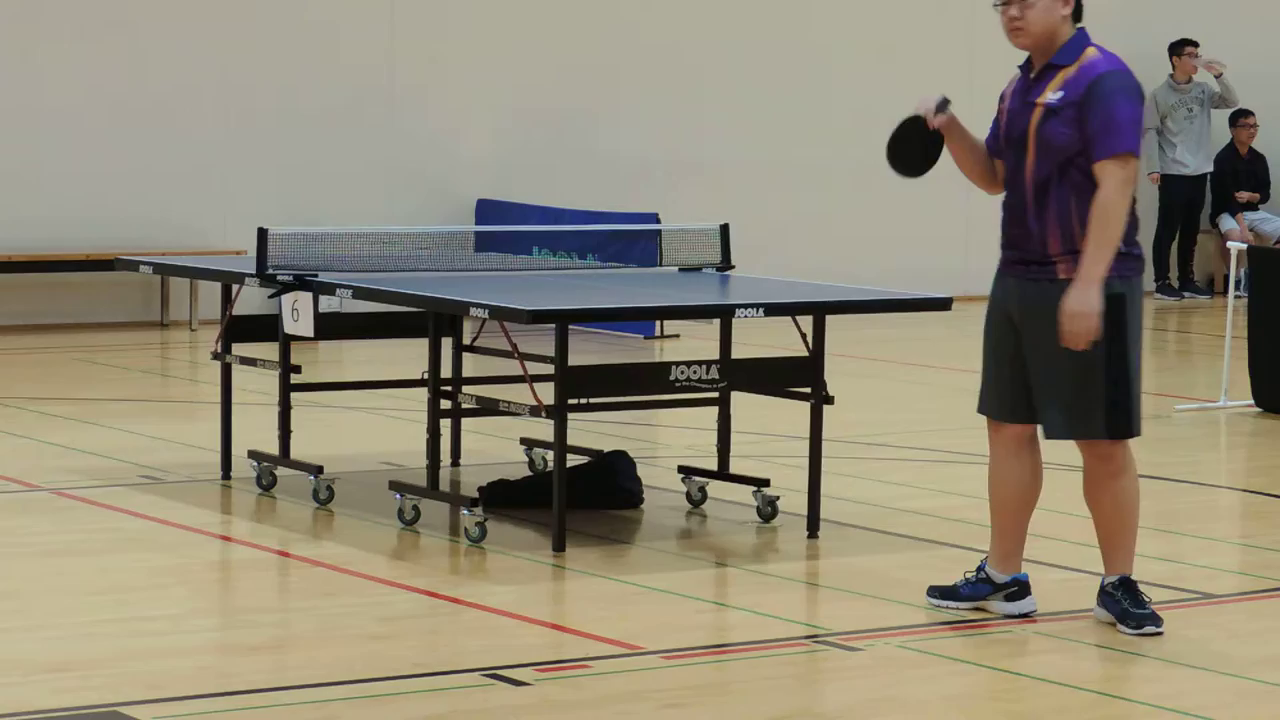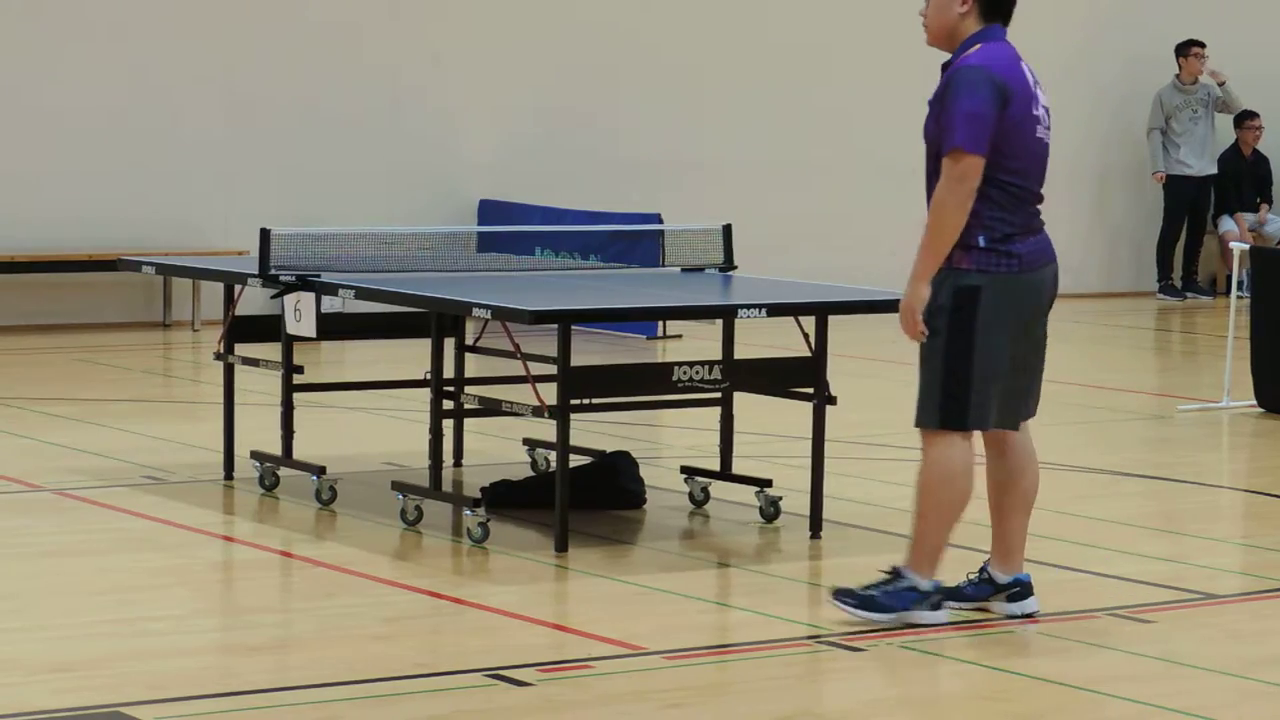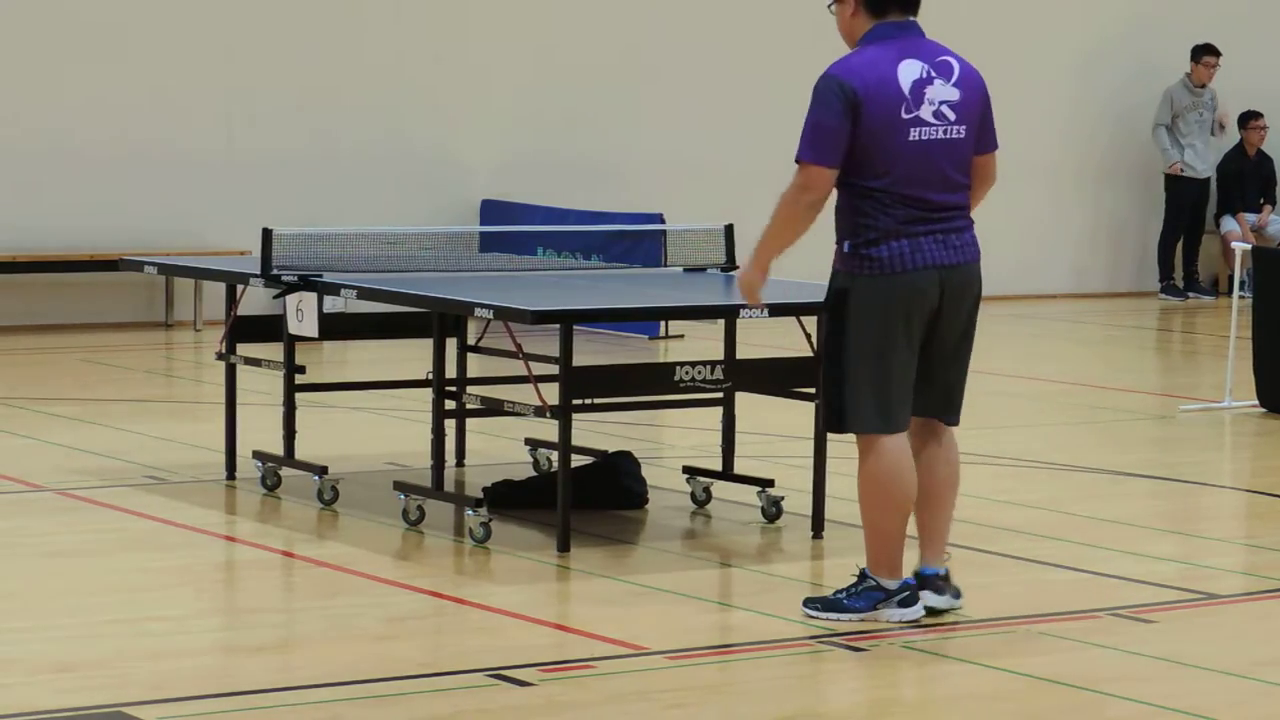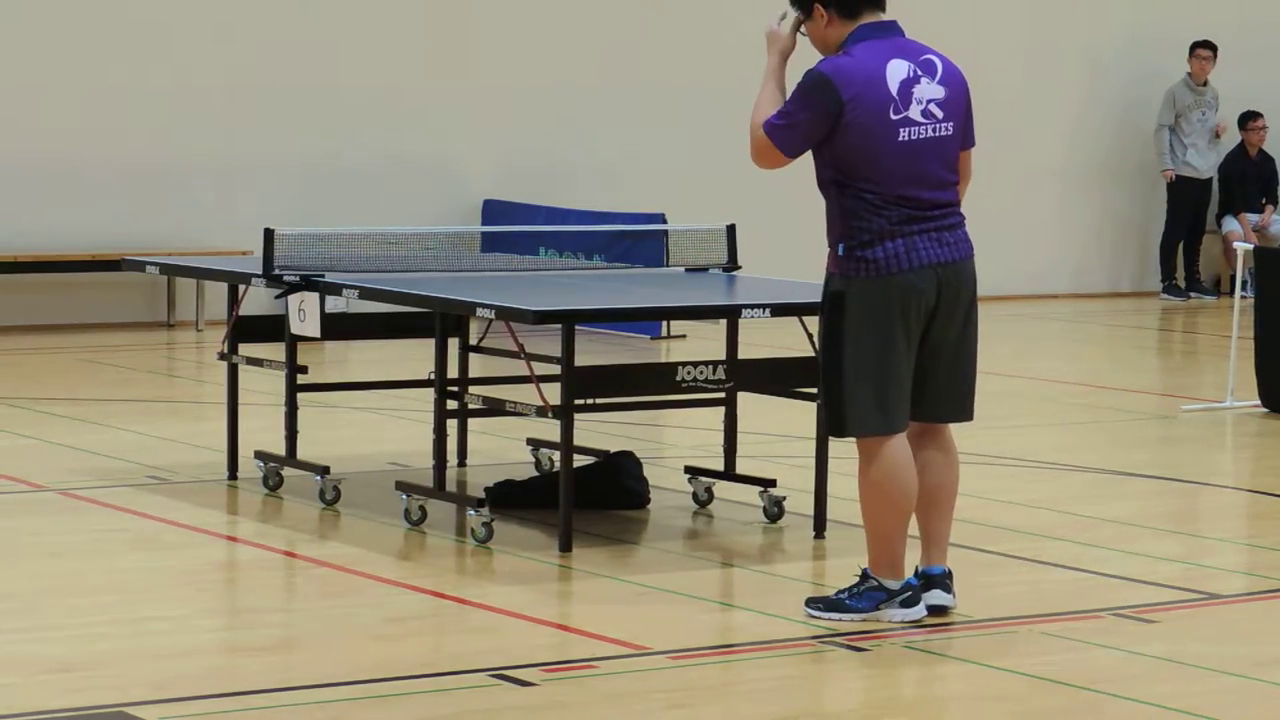
dt=0.7s
person 1, frame 1
left shoulder: (1105, 79)
right shoulder: (1020, 86)
left elbow: (1114, 186)
right elbow: (995, 177)
left wrist: (1087, 284)
right wrist: (952, 136)
left hip: (1091, 289)
right hip: (1019, 281)
left knee: (1103, 441)
right knee: (1009, 428)
left ankle: (1119, 583)
right ankle: (1003, 576)
person 1, frame 2
left shoulder: (974, 71)
right shoulder: (1013, 70)
left elbow: (961, 185)
left wrist: (920, 280)
left hip: (983, 274)
right hip: (1025, 266)
left knee: (947, 428)
right knee: (1005, 424)
left ankle: (917, 581)
right ankle: (1008, 578)
person 1, frame 3
left shoulder: (847, 78)
right shoulder: (964, 74)
left elbow: (811, 189)
right elbow: (984, 175)
left wrist: (760, 261)
left hip: (879, 273)
right hip: (957, 266)
left knee: (883, 430)
right knee: (931, 424)
left ankle: (887, 585)
right ankle: (933, 571)
person 1, frame 4
left shoulder: (835, 78)
right shoulder: (945, 70)
left elbow: (765, 151)
left wrist: (775, 60)
left hip: (876, 273)
right hip: (950, 264)
left knee: (882, 432)
right knee: (930, 425)
left ankle: (889, 585)
right ankle: (936, 573)
person 2, frame 1
left shoulder: (1203, 91)
right shoulder: (1160, 94)
left elbow: (1232, 102)
right elbow: (1150, 132)
left wrist: (1219, 76)
right wrist: (1153, 167)
left hip: (1199, 171)
right hip: (1172, 172)
left knee: (1191, 229)
right knee: (1168, 228)
left ankle: (1186, 280)
right ankle: (1162, 283)
person 2, frame 2
left shoulder: (1208, 92)
right shoulder: (1165, 94)
left elbow: (1235, 109)
right elbow: (1154, 132)
left wrist: (1222, 83)
right wrist: (1158, 167)
left hip: (1204, 172)
right hip: (1177, 173)
left knee: (1197, 230)
right knee: (1172, 229)
left ankle: (1190, 281)
right ankle: (1164, 283)
person 2, frame 3
left shoulder: (1211, 95)
right shoulder: (1173, 92)
left elbow: (1210, 130)
right elbow: (1159, 128)
left wrist: (1220, 125)
right wrist: (1171, 158)
left hip: (1204, 172)
right hip: (1179, 173)
left knee: (1196, 230)
right knee: (1174, 229)
left ankle: (1191, 281)
right ankle: (1166, 283)
person 2, frame 4
left shoulder: (1213, 94)
right shoulder: (1175, 92)
right elbow: (1162, 129)
left wrist: (1218, 133)
right wrist: (1165, 164)
left hip: (1206, 173)
right hip: (1182, 172)
left knee: (1196, 231)
right knee: (1175, 229)
left ankle: (1193, 281)
right ankle: (1168, 283)
person 3, frame 1
left shoulder: (1259, 159)
right shoulder: (1223, 159)
left elbow: (1265, 194)
right elbow: (1228, 198)
left wrist: (1249, 196)
right wrist: (1244, 230)
left hip: (1253, 212)
right hip: (1227, 213)
right knee: (1234, 236)
right ankle: (1233, 279)
person 3, frame 2
left shoulder: (1262, 160)
right shoulder: (1227, 160)
right elbow: (1228, 200)
left wrist: (1263, 210)
right wrist: (1244, 230)
left hip: (1256, 213)
right hip: (1229, 214)
right knee: (1230, 237)
right ankle: (1234, 280)
person 3, frame 3
right shoulder: (1230, 160)
right elbow: (1232, 200)
right wrist: (1246, 231)
left hip: (1259, 213)
right hip: (1232, 214)
right knee: (1232, 237)
right ankle: (1236, 279)
person 3, frame 4
right shoulder: (1232, 161)
right elbow: (1233, 200)
right wrist: (1248, 231)
left hip: (1261, 214)
right hip: (1233, 214)
right knee: (1233, 237)
right ankle: (1238, 279)
